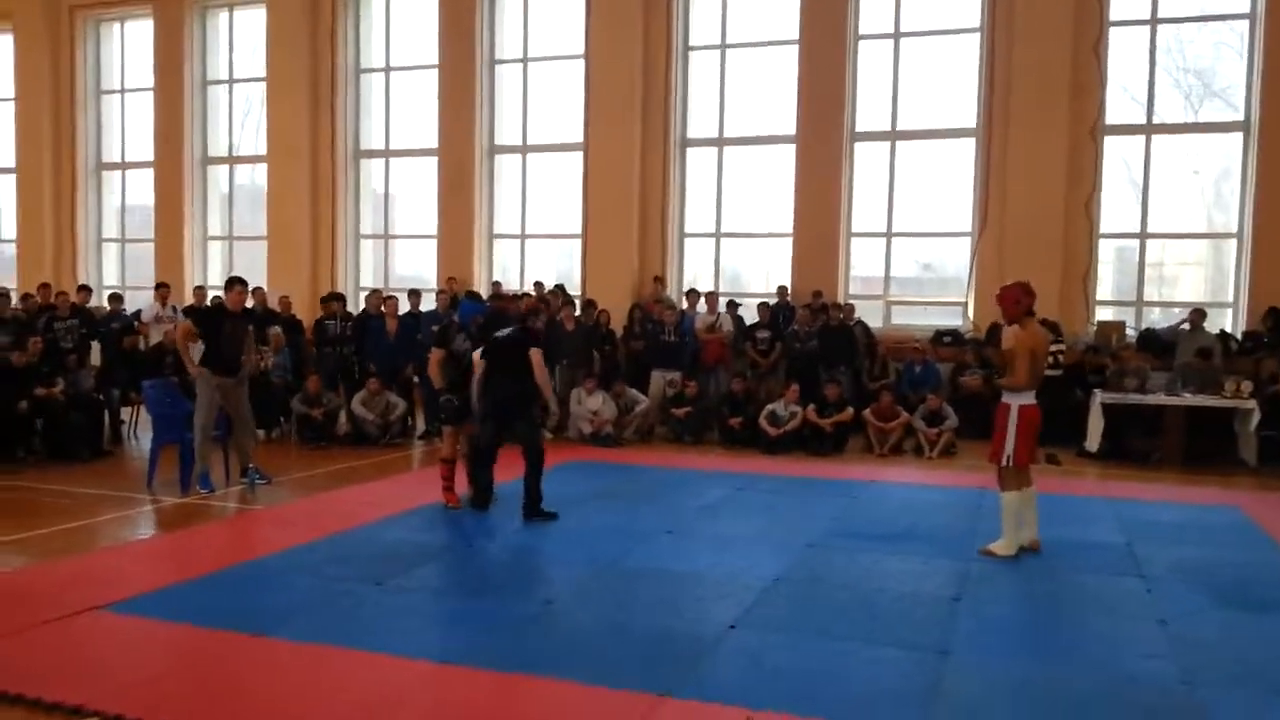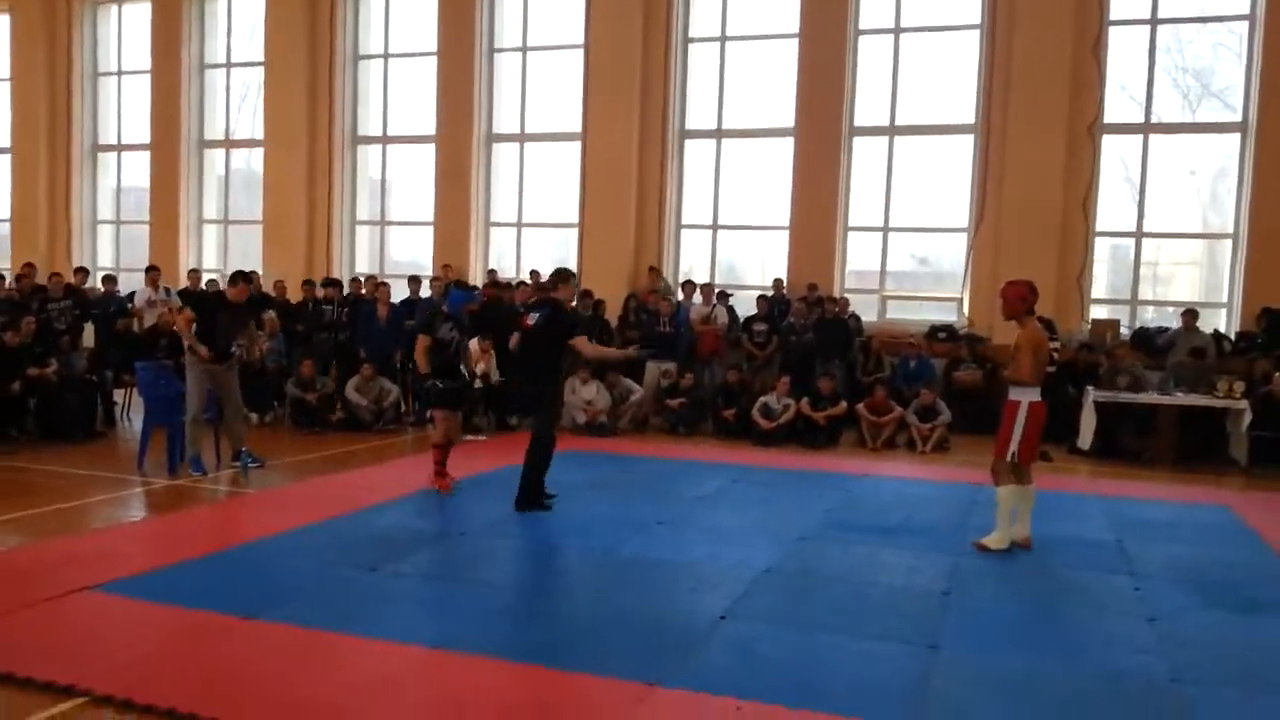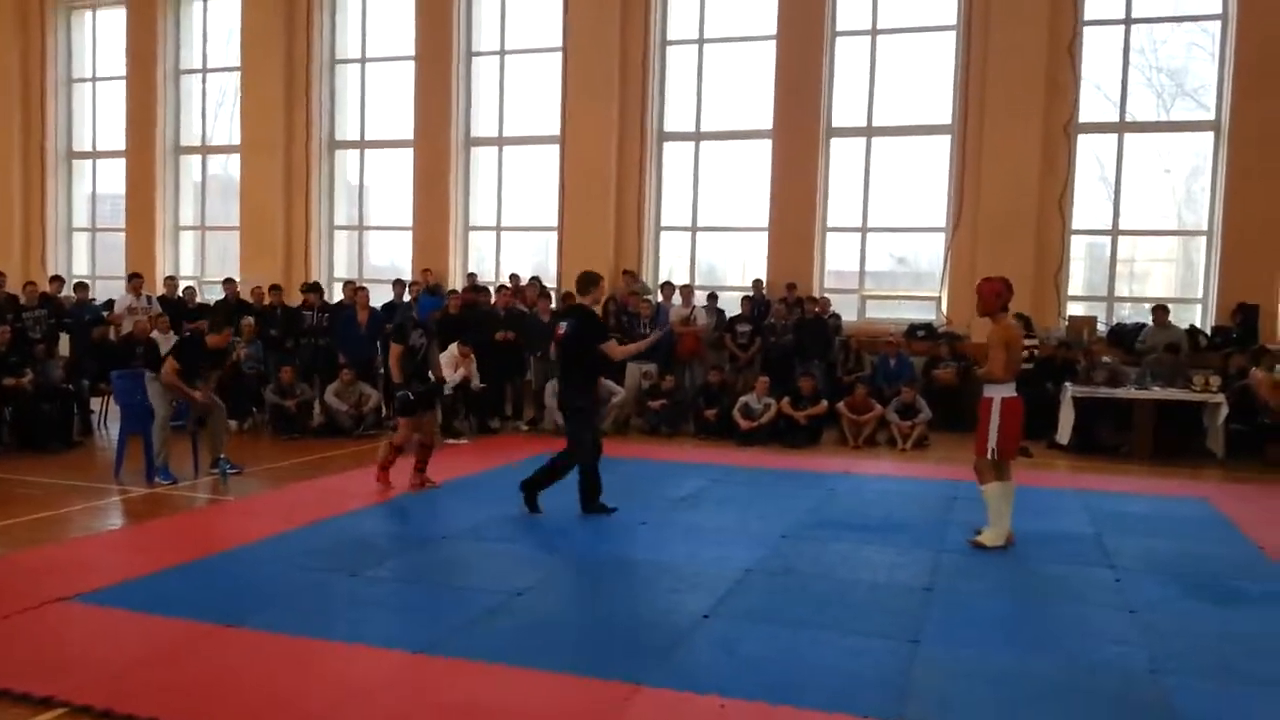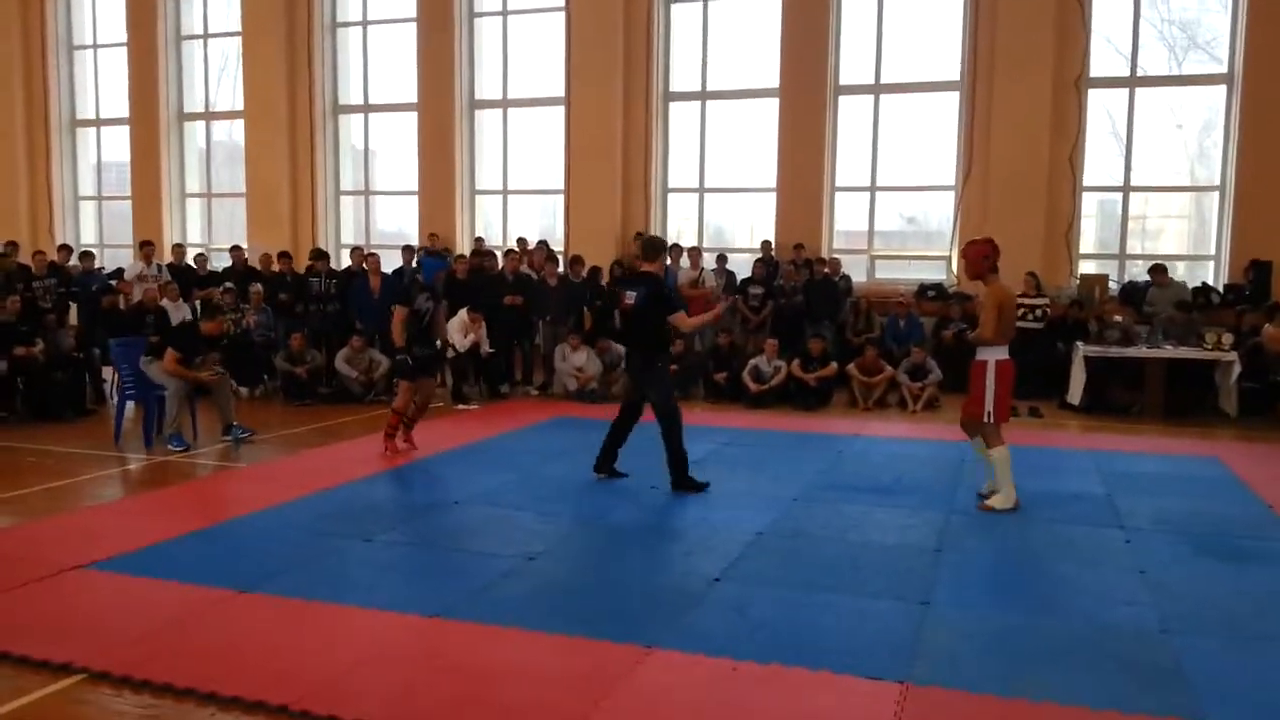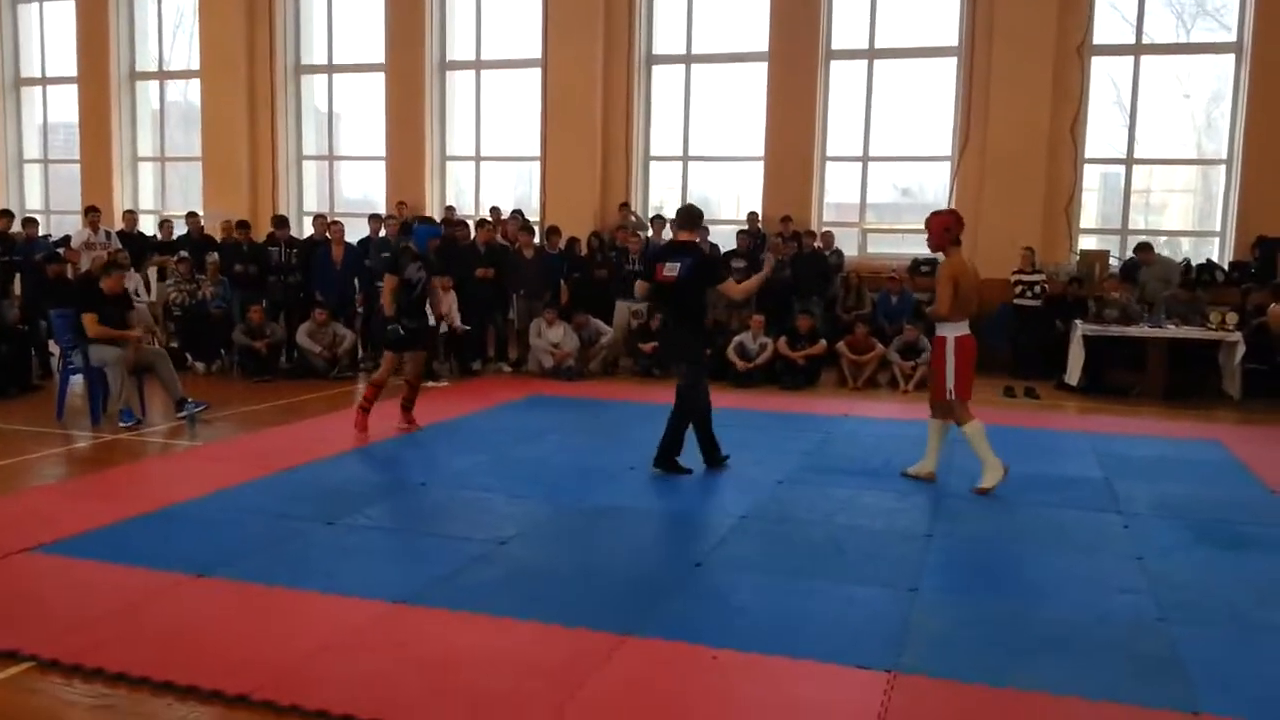
dt=0.4s
person 1, frame 1
left shoulder: (1023, 338)
right shoulder: (1041, 334)
left elbow: (1019, 382)
left wrist: (997, 381)
right wrist: (1004, 352)
left hip: (1015, 409)
right hip: (1028, 407)
left knee: (1007, 474)
right knee: (1021, 472)
left ankle: (1008, 542)
right ankle: (1029, 535)
person 1, frame 2
left shoulder: (1026, 335)
right shoulder: (1037, 331)
left elbow: (1025, 376)
left wrist: (1000, 374)
right wrist: (1006, 371)
left hip: (1023, 406)
right hip: (1029, 404)
left knee: (1001, 467)
right knee: (1021, 469)
left ankle: (1001, 535)
right ankle: (1022, 531)
person 1, frame 3
left shoulder: (998, 331)
right shoulder: (1013, 328)
left elbow: (995, 372)
left wrist: (974, 372)
right wrist: (983, 371)
left hip: (998, 402)
right hip: (1009, 399)
left knee: (984, 466)
right knee: (1002, 466)
left ankle: (996, 531)
right ankle: (1003, 527)
person 1, frame 4
left shoulder: (991, 293)
right shoulder: (1003, 290)
left elbow: (987, 335)
left wrist: (969, 336)
right wrist: (975, 335)
left hip: (992, 366)
right hip: (994, 363)
left knee: (989, 430)
right knee: (969, 422)
left ankle: (1007, 494)
right ankle: (997, 480)
person 1, frame 5
left shoulder: (947, 267)
right shoulder: (966, 265)
left elbow: (942, 311)
left wrist: (926, 311)
right wrist: (946, 312)
left hip: (950, 342)
right hip: (959, 338)
left knee: (958, 409)
right knee: (939, 404)
left ankle: (993, 466)
right ankle: (928, 465)
person 2, frame 1
left shoulder: (495, 338)
right shoulder: (531, 334)
left elbow: (479, 372)
right elbow: (539, 368)
left wrist: (477, 405)
right wrist: (552, 402)
left hip: (492, 397)
right hip: (520, 398)
left knee: (484, 449)
right knee: (534, 452)
left ankle: (481, 498)
right ankle: (533, 507)
person 2, frame 2
left shoulder: (533, 309)
right shoulder: (562, 315)
left elbow: (514, 344)
right elbow: (589, 351)
right wrist: (625, 353)
left hip: (530, 381)
right hip: (545, 385)
left knee: (542, 435)
right knee: (542, 440)
left ankle: (534, 489)
right ankle: (526, 498)
person 2, frame 3
left shoulder: (565, 316)
right shoulder: (589, 319)
left elbow: (556, 352)
right elbow: (618, 354)
right wrist: (652, 339)
left hip: (571, 389)
right hip: (580, 393)
left knee: (591, 447)
right knee: (578, 450)
left ankle: (590, 500)
right ankle: (531, 486)
person 2, frame 4
left shoulder: (626, 283)
right shoulder: (659, 288)
left elbow: (624, 317)
right elbow: (685, 325)
right wrist: (716, 312)
left hip: (634, 358)
right hip: (653, 361)
left knee: (629, 412)
right knee: (670, 417)
left ankle: (604, 462)
right ankle: (680, 477)
person 2, frame 5
left shoulder: (657, 256)
right shoulder: (702, 259)
left elbow: (639, 294)
right elbow: (738, 293)
right wrist: (764, 273)
left hip: (670, 334)
right hip: (692, 335)
left knee: (697, 393)
right knee: (689, 397)
left ankle: (711, 454)
right ankle: (665, 456)
person 3, frame 1
left shoulder: (467, 330)
right shoulder: (445, 331)
right elbow: (433, 365)
right wrist: (442, 393)
left hip: (466, 391)
right hip: (450, 392)
right knee: (451, 439)
right ankle: (448, 490)
person 3, frame 2
left shoulder: (459, 321)
right shoulder: (432, 318)
right elbow: (420, 351)
left wrist: (471, 375)
right wrist: (428, 377)
left hip: (454, 379)
right hip: (436, 380)
left knee: (452, 427)
right knee: (443, 425)
left ankle: (440, 470)
right ankle: (439, 476)
person 3, frame 3
left shoulder: (428, 326)
right shoulder: (403, 326)
right elbow: (394, 360)
left wrist: (440, 381)
right wrist: (400, 387)
left hip: (424, 384)
right hip: (406, 385)
left knee: (429, 430)
right knee: (405, 433)
left ankle: (419, 475)
right ankle: (382, 470)
person 3, frame 4
left shoulder: (434, 290)
right shoulder: (408, 290)
left elbow: (438, 318)
right elbow: (397, 323)
left wrist: (444, 344)
right wrist: (400, 351)
left hip: (428, 348)
right hip: (410, 349)
left knee: (426, 395)
right knee: (405, 396)
left ankle: (407, 430)
right ankle: (389, 438)
person 3, frame 5
left shoulder: (427, 259)
right shoulder: (399, 257)
left elbow: (430, 289)
right elbow: (387, 292)
right wrist: (391, 321)
left hip: (419, 320)
right hip: (398, 320)
left knee: (416, 369)
right knee: (387, 368)
left ankle: (406, 413)
right ankle: (363, 411)
person 4, frame 1
left shoulder: (245, 315)
right shoulder: (211, 314)
right elbow: (182, 332)
left wrist: (250, 359)
right wrist: (190, 364)
left hip: (236, 376)
right hip: (210, 375)
left knee: (245, 422)
right knee: (204, 424)
left ankle: (247, 467)
right ankle: (202, 474)
person 4, frame 2
left shoulder: (245, 306)
right shoulder: (209, 300)
left elbow: (249, 326)
right elbow: (182, 321)
right wrist: (196, 346)
left hip: (227, 361)
right hip: (200, 359)
left knee: (235, 405)
right knee: (196, 409)
left ankle: (239, 451)
right ankle: (194, 457)
person 4, frame 3
left shoulder: (221, 351)
right shoulder: (190, 344)
left elbow: (212, 377)
right elbow: (166, 372)
left wrist: (201, 400)
right wrist: (191, 393)
left hip: (190, 383)
right hip: (160, 379)
left knee: (217, 408)
right knee: (163, 414)
left ankle: (218, 459)
right ankle: (161, 468)
person 4, frame 4
left shoulder: (215, 336)
right shoulder: (185, 332)
left elbow: (207, 359)
right elbow: (168, 365)
left wrist: (206, 371)
right wrist: (197, 377)
right hip: (155, 361)
left knee: (221, 378)
right knee: (177, 385)
left ankle: (229, 426)
right ankle: (173, 435)
person 4, frame 5
left shoulder: (123, 295)
right shoulder: (90, 297)
left elbow: (132, 323)
right elbow: (92, 331)
left wrist: (134, 340)
right wrist: (127, 335)
left hip: (120, 346)
right hip: (92, 348)
left knee: (158, 354)
right knee: (117, 356)
left ankle: (181, 402)
right ankle: (124, 410)
